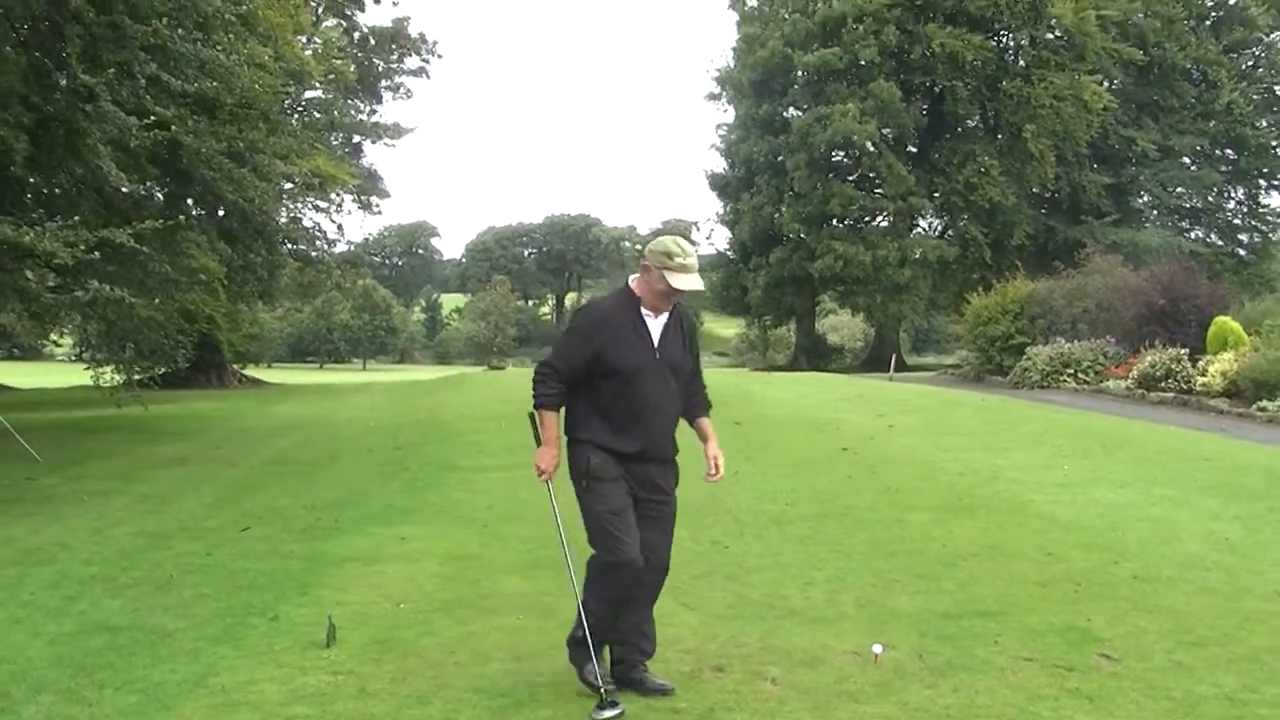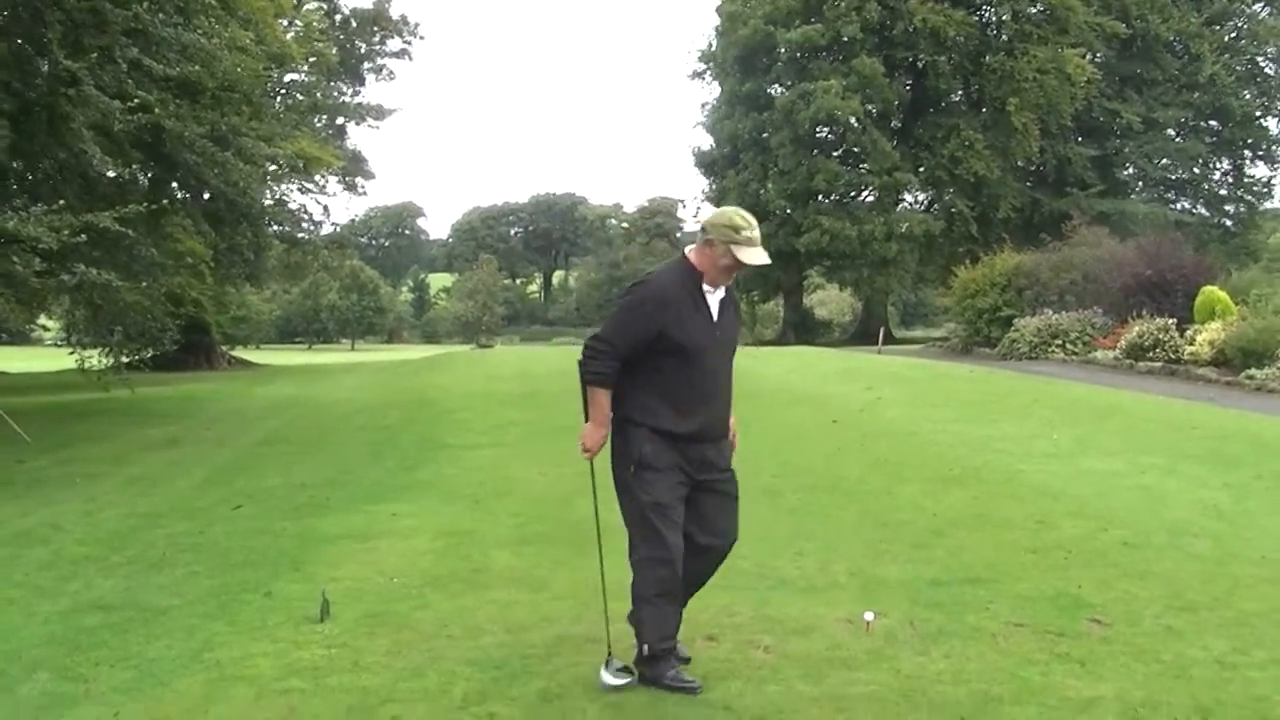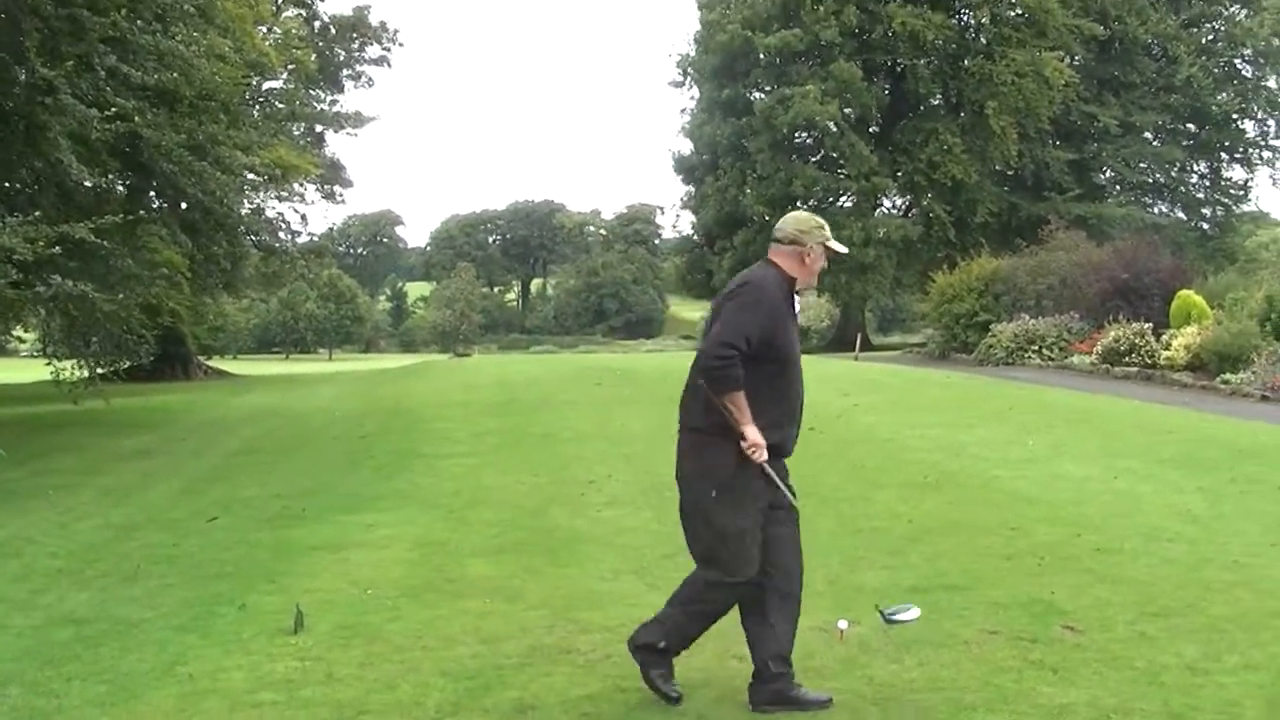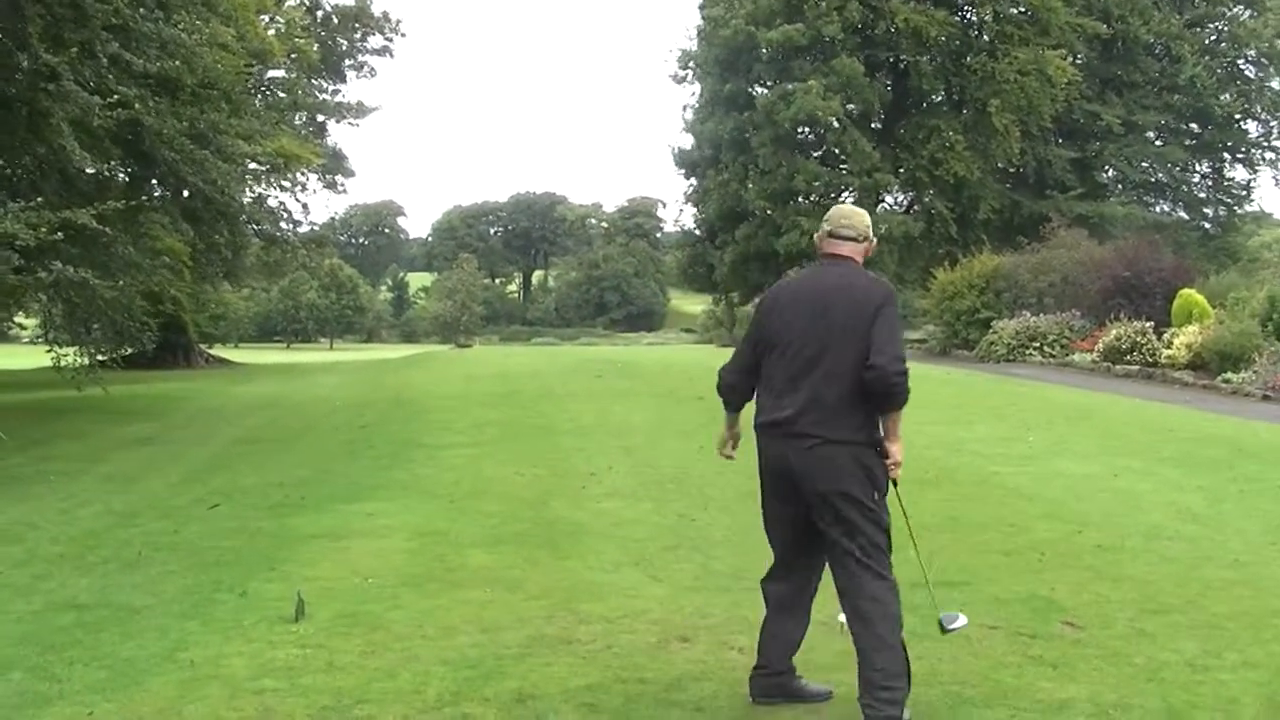
dt=0.5s
person 1, frame 1
left shoulder: (681, 321)
right shoulder: (600, 317)
left elbow: (692, 389)
right elbow: (550, 379)
left wrist: (709, 439)
right wrist: (550, 445)
left hip: (657, 464)
right hip: (602, 459)
left knee: (651, 565)
right knee: (620, 556)
left ankle: (630, 664)
right ankle: (585, 645)
person 1, frame 2
left shoulder: (725, 293)
right shoulder: (657, 291)
right elbow: (600, 353)
left wrist: (727, 418)
right wrist: (599, 423)
left hip: (707, 442)
right hip: (652, 444)
left knee: (716, 538)
right knee: (657, 551)
left ankle: (654, 621)
right ankle: (651, 657)
person 1, frame 3
left shoulder: (776, 294)
right shoulder: (759, 291)
right elbow: (720, 358)
right wrist: (745, 426)
left hip: (756, 459)
right hip: (722, 457)
left knee: (778, 568)
right knee: (731, 569)
left ankle: (774, 683)
right ankle: (655, 645)
person 1, frame 4
left shoulder: (780, 293)
right shoulder: (877, 293)
left elbow: (738, 374)
right elbow: (886, 374)
left wrist: (731, 428)
right wrist: (892, 440)
left hip: (778, 450)
right hip: (842, 454)
left knee: (792, 565)
right knee: (867, 577)
left ankle: (772, 675)
